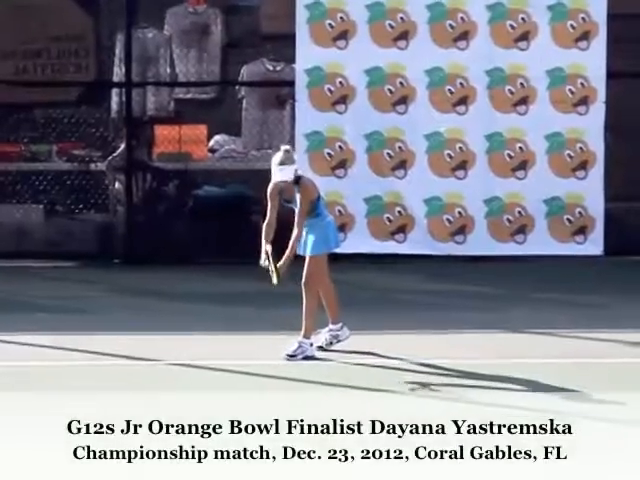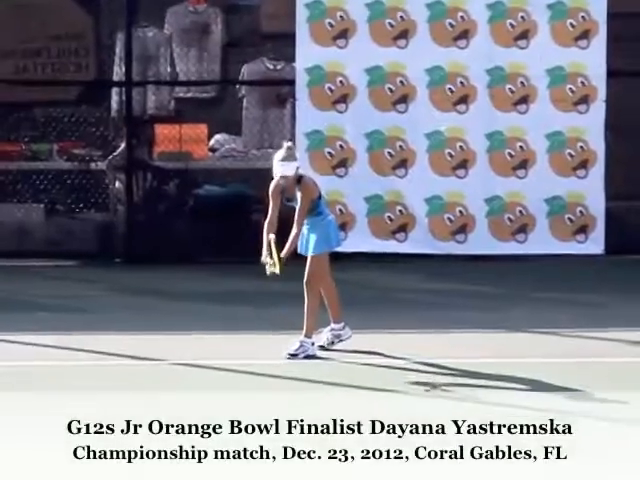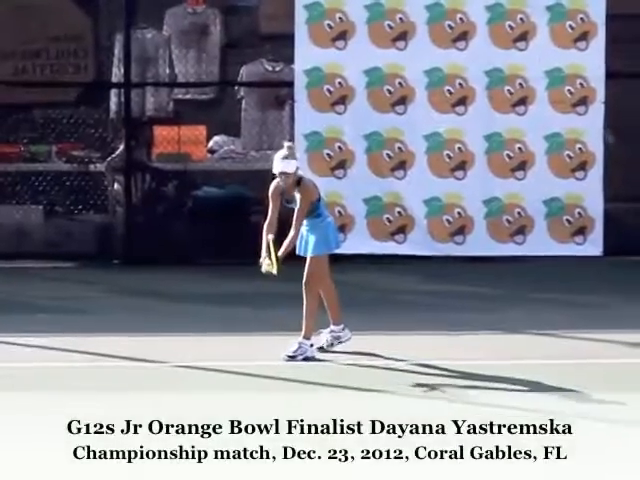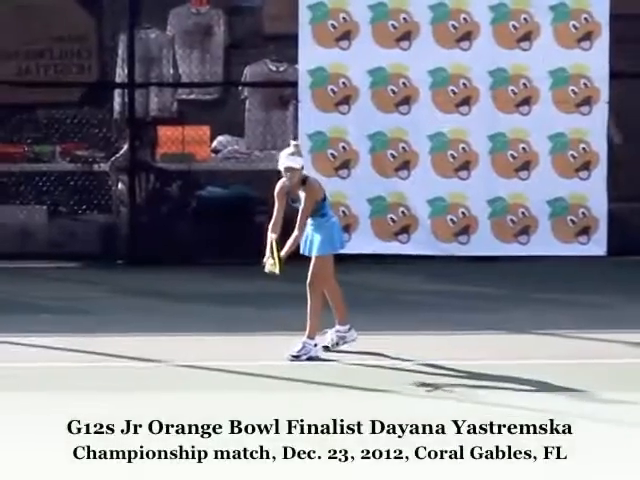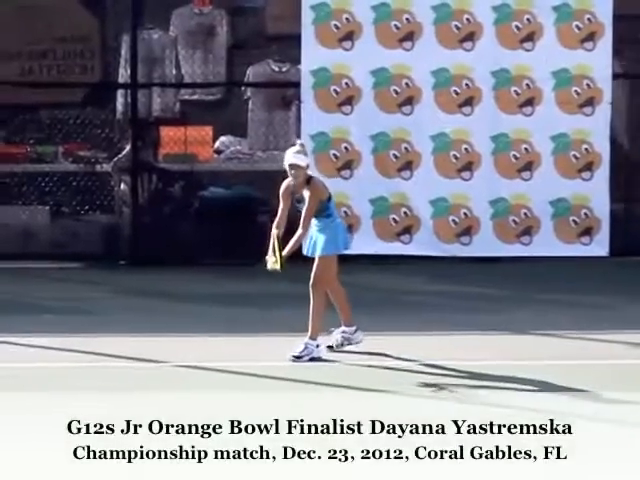
dt=0.1s
person 1, frame 1
left shoulder: (305, 187)
right shoulder: (274, 188)
left elbow: (298, 229)
right elbow: (269, 221)
left wrist: (285, 262)
right wrist: (265, 252)
left hip: (320, 229)
right hip: (309, 230)
left knee: (309, 283)
right knee: (322, 280)
left ankle: (306, 342)
right ankle: (336, 328)
person 1, frame 2
left shoulder: (306, 187)
right shoulder: (276, 186)
left elbow: (297, 227)
right elbow: (271, 220)
left wrist: (282, 257)
right wrist: (266, 249)
left hip: (321, 228)
right hip: (310, 228)
left knee: (311, 282)
right knee: (323, 279)
left ankle: (307, 342)
right ankle: (338, 327)
person 1, frame 3
left shoulder: (305, 188)
right shoulder: (276, 188)
left elbow: (295, 229)
right elbow: (271, 221)
left wrist: (279, 257)
right wrist: (265, 251)
left hip: (321, 231)
right hip: (309, 230)
left knee: (309, 284)
right knee: (323, 281)
left ankle: (306, 344)
right ankle: (338, 329)
person 1, frame 4
left shoulder: (310, 188)
right shoulder: (282, 187)
left elbow: (299, 228)
right elbow: (276, 221)
left wrist: (282, 257)
right wrist: (269, 250)
left hip: (326, 230)
right hip: (314, 230)
left knee: (314, 284)
right knee: (327, 281)
left ankle: (310, 343)
right ankle: (344, 329)
person 1, frame 5
left shoulder: (314, 188)
right shoulder: (287, 187)
left elbow: (303, 228)
right elbow: (280, 221)
left wrist: (284, 254)
left hip: (330, 232)
right hip: (319, 231)
left knee: (317, 285)
right knee: (330, 283)
left ankle: (312, 344)
right ankle: (350, 329)
